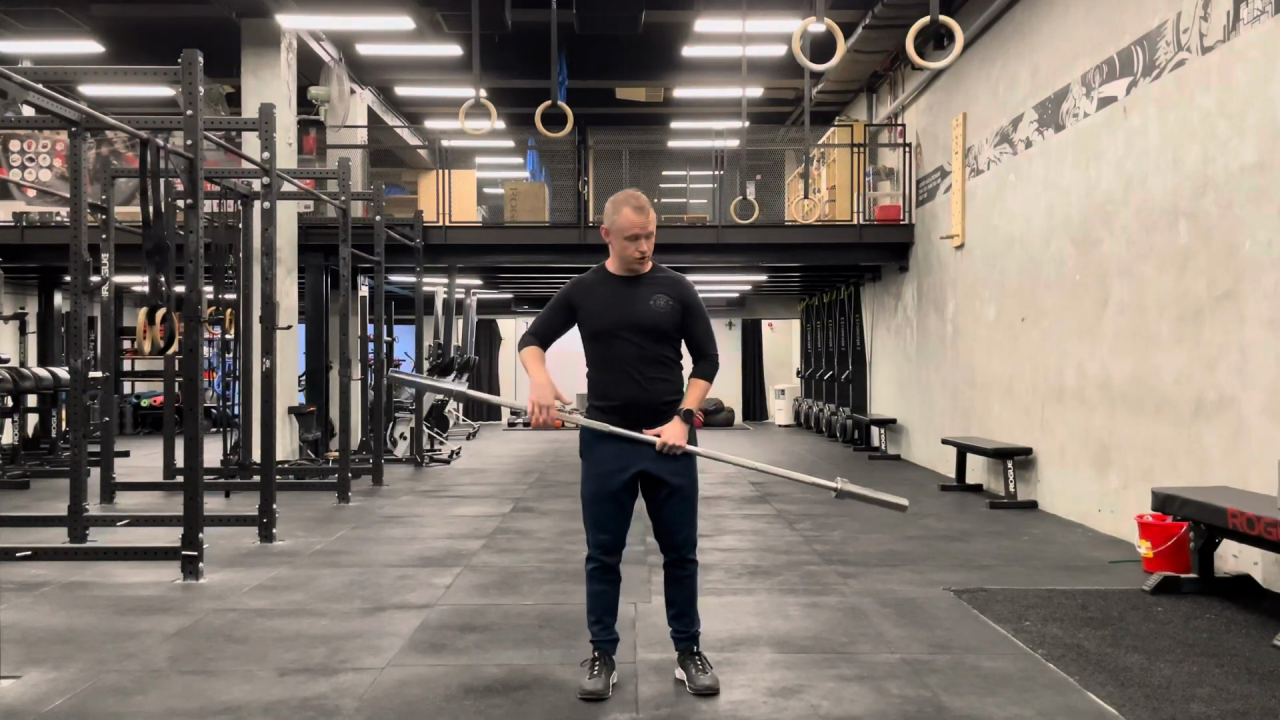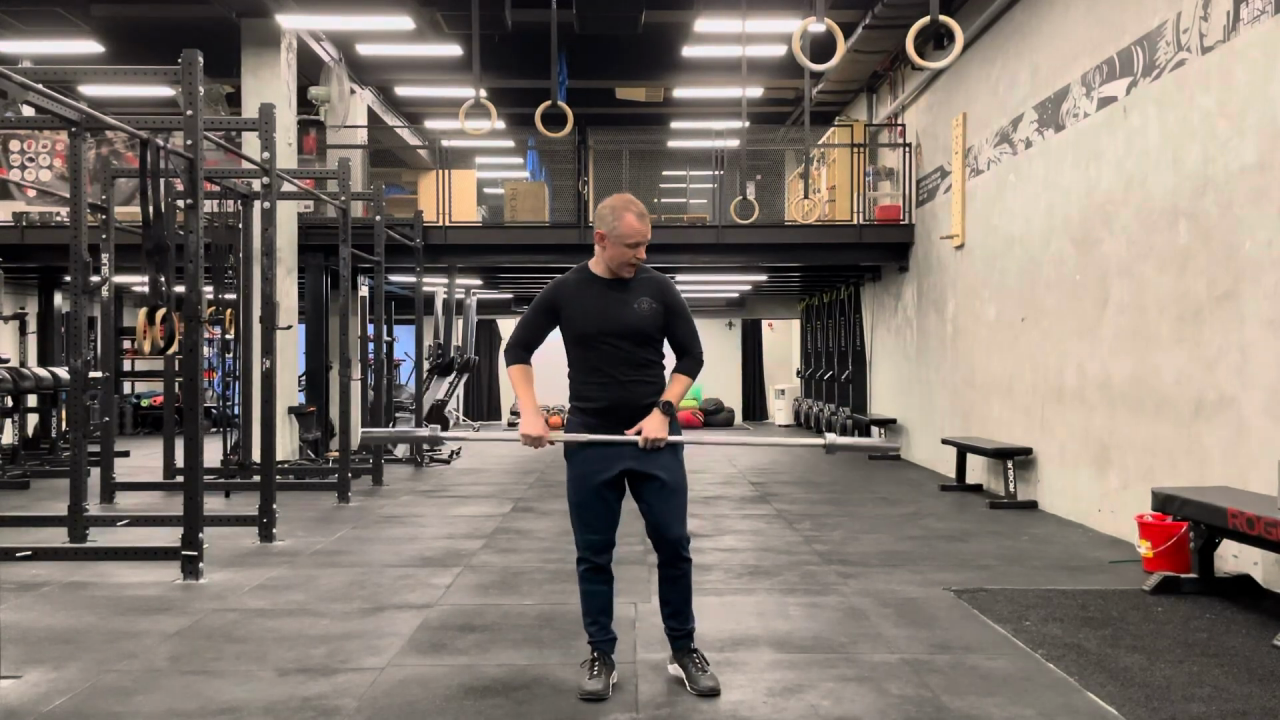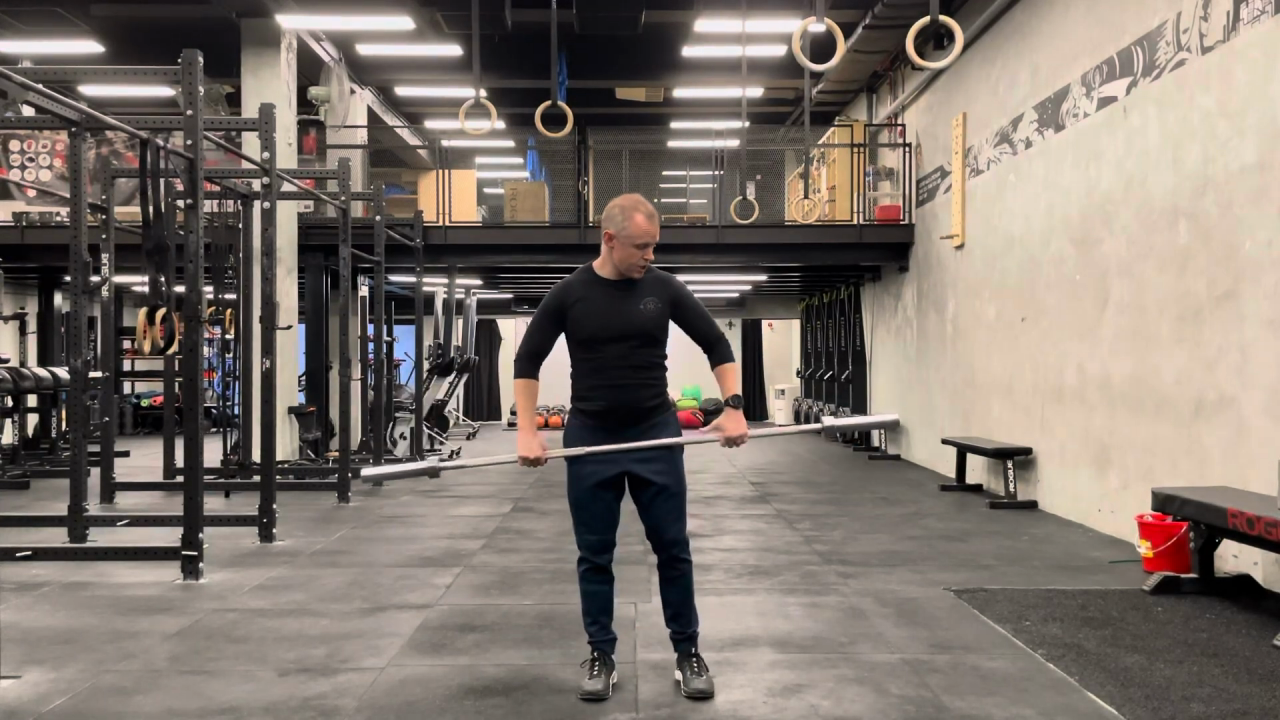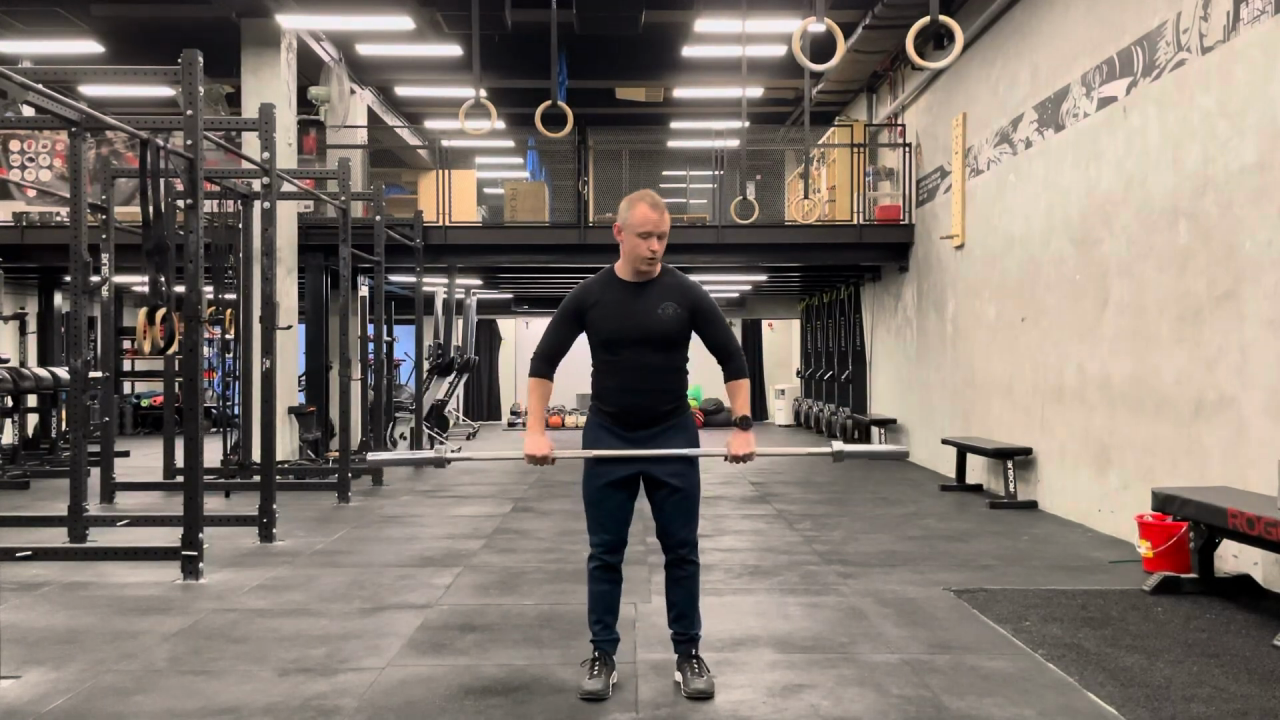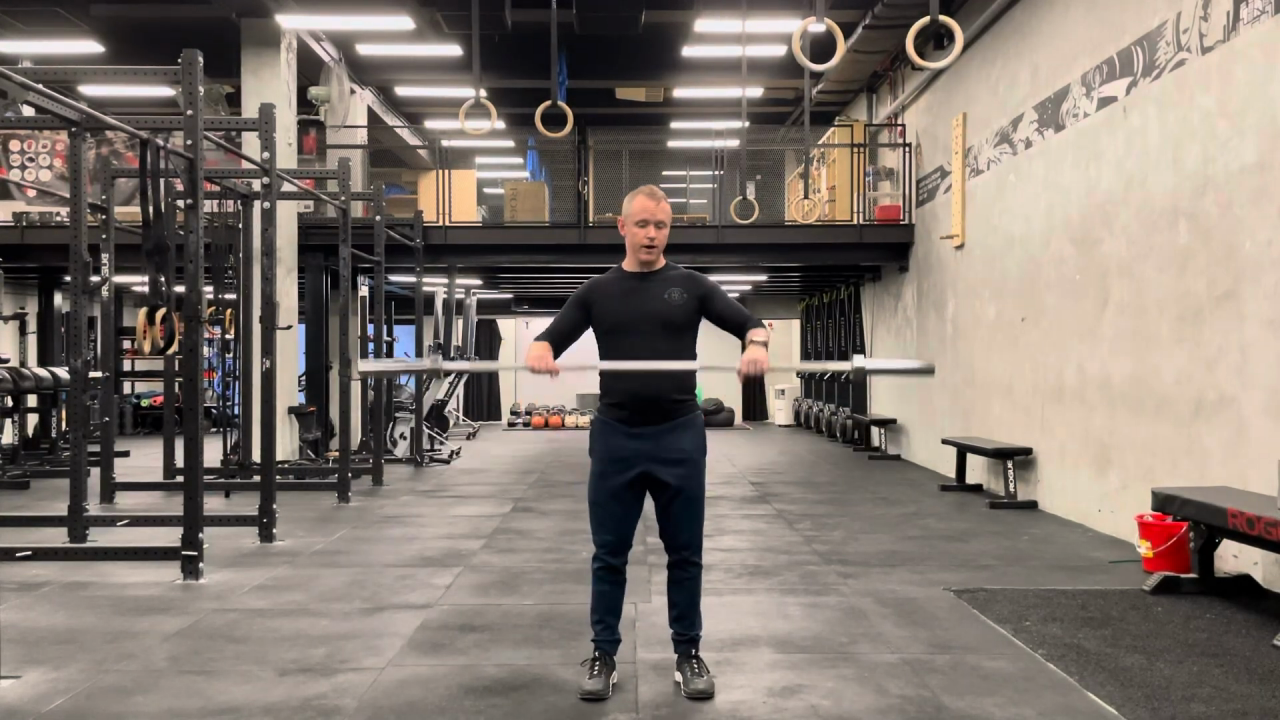
dt=0.3s
person 1, frame 1
left shoulder: (676, 288)
right shoulder: (583, 290)
left elbow: (706, 360)
right elbow: (532, 338)
left wrist: (684, 418)
right wrist: (538, 379)
left hip: (668, 439)
right hip: (605, 439)
left knee: (680, 551)
right knee: (603, 554)
left ankle: (688, 651)
right ankle: (602, 655)
person 1, frame 2
left shoulder: (659, 288)
right shoulder: (563, 292)
left elbow: (689, 356)
right elbow: (517, 350)
left wrist: (665, 411)
right wrist: (530, 412)
left hip: (654, 435)
right hip: (590, 438)
left knee: (673, 545)
right knee: (594, 555)
left ankle: (684, 650)
right ankle: (601, 655)
person 1, frame 3
left shoulder: (664, 288)
right shoulder: (569, 294)
left elbow: (717, 343)
right elbow: (527, 361)
left wrist: (733, 405)
right wrist: (527, 431)
left hip: (656, 434)
right hip: (591, 437)
left knee: (673, 548)
right knee: (595, 555)
left ankle: (687, 653)
right ankle: (601, 655)
person 1, frame 4
left shoulder: (685, 293)
right shoulder: (589, 295)
left elbow: (732, 358)
right elbow: (544, 360)
left wrist: (741, 427)
right wrist: (536, 430)
left hip: (673, 438)
right hip: (607, 439)
left knee: (681, 550)
right knee: (605, 553)
left ankle: (687, 654)
right ankle: (602, 656)
person 1, frame 5
left shoulder: (691, 285)
right shoulder: (598, 291)
left elbow: (747, 323)
right elbow: (552, 339)
left wrist: (757, 343)
right wrist: (539, 351)
left hip: (680, 435)
right hip: (615, 437)
left knee: (685, 553)
right knee: (609, 554)
left ankle: (688, 654)
right ankle: (603, 655)
